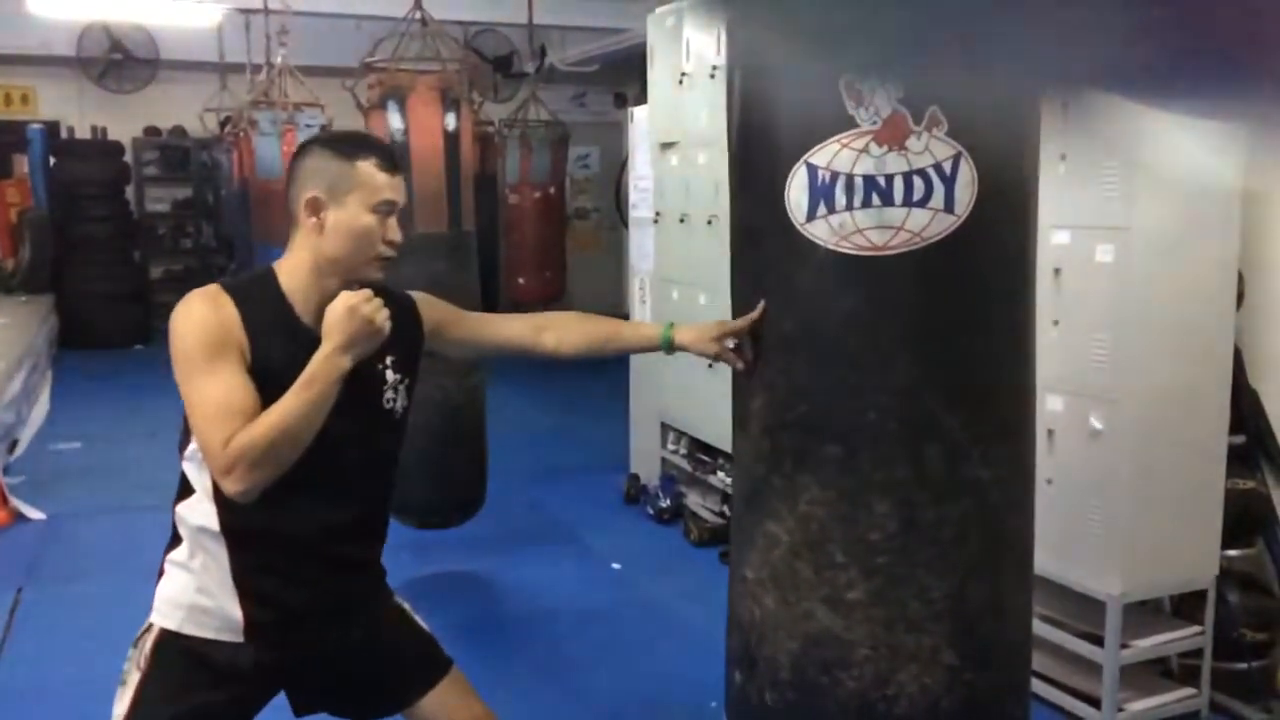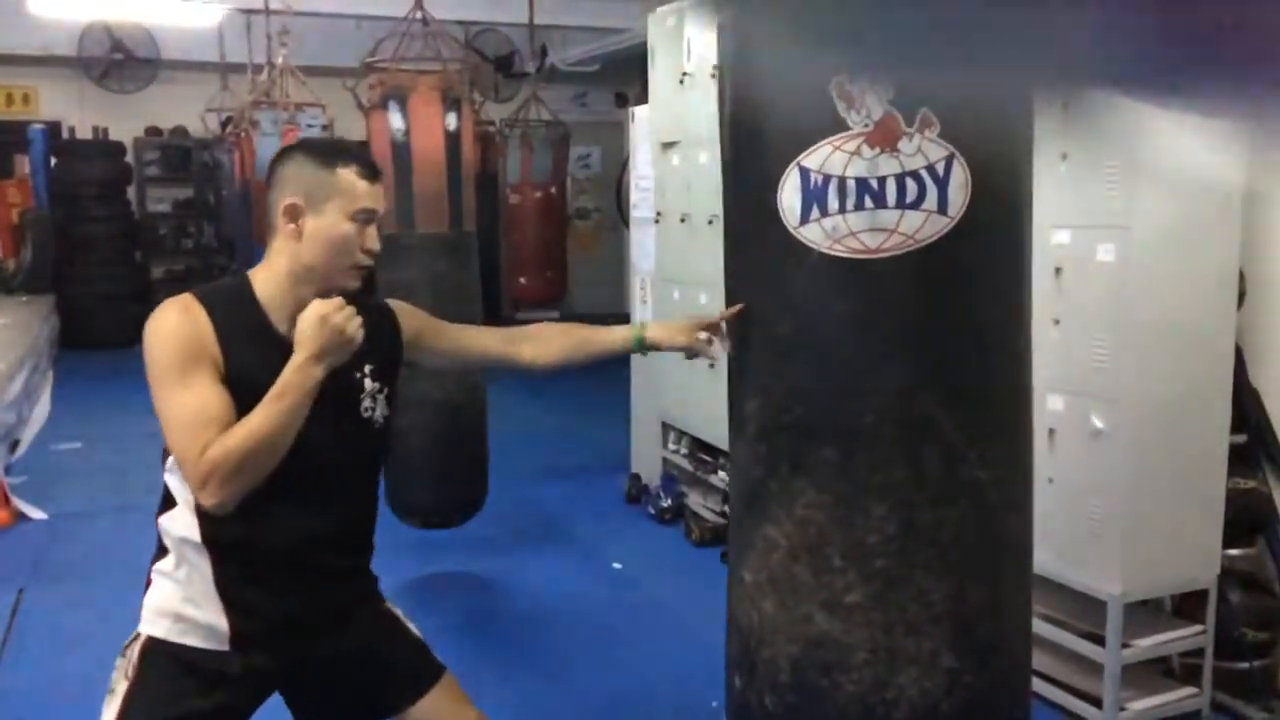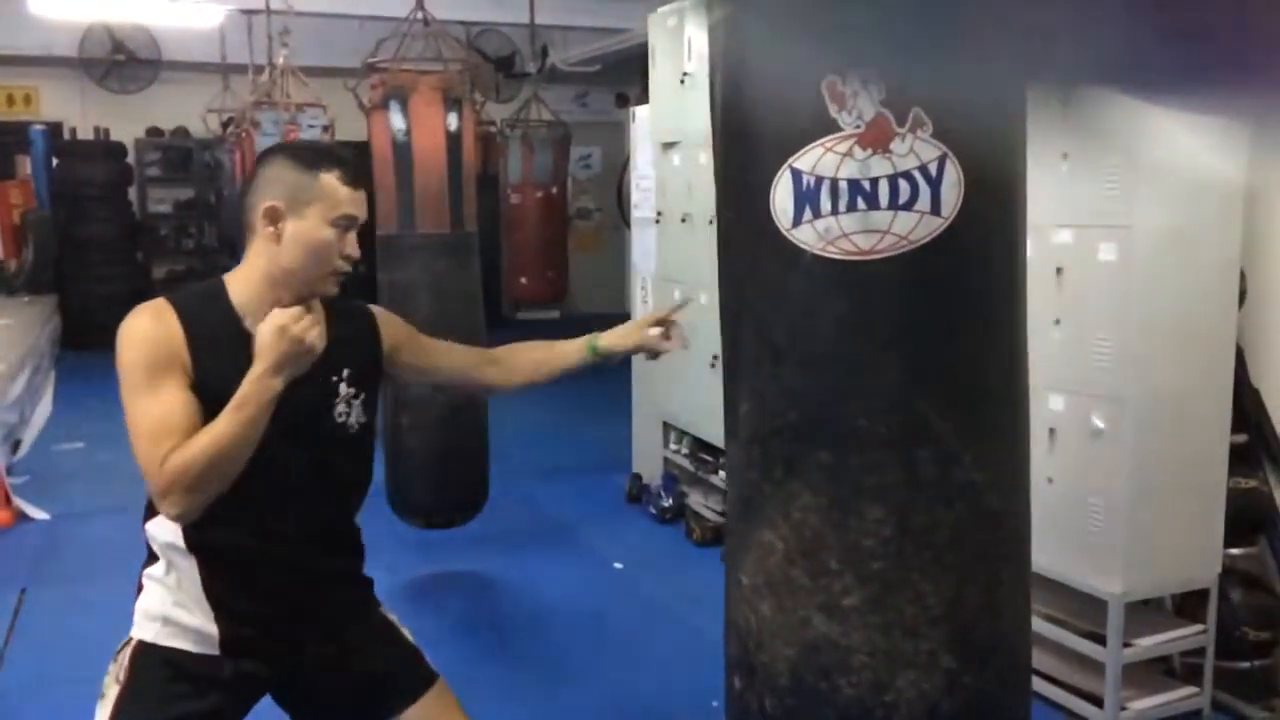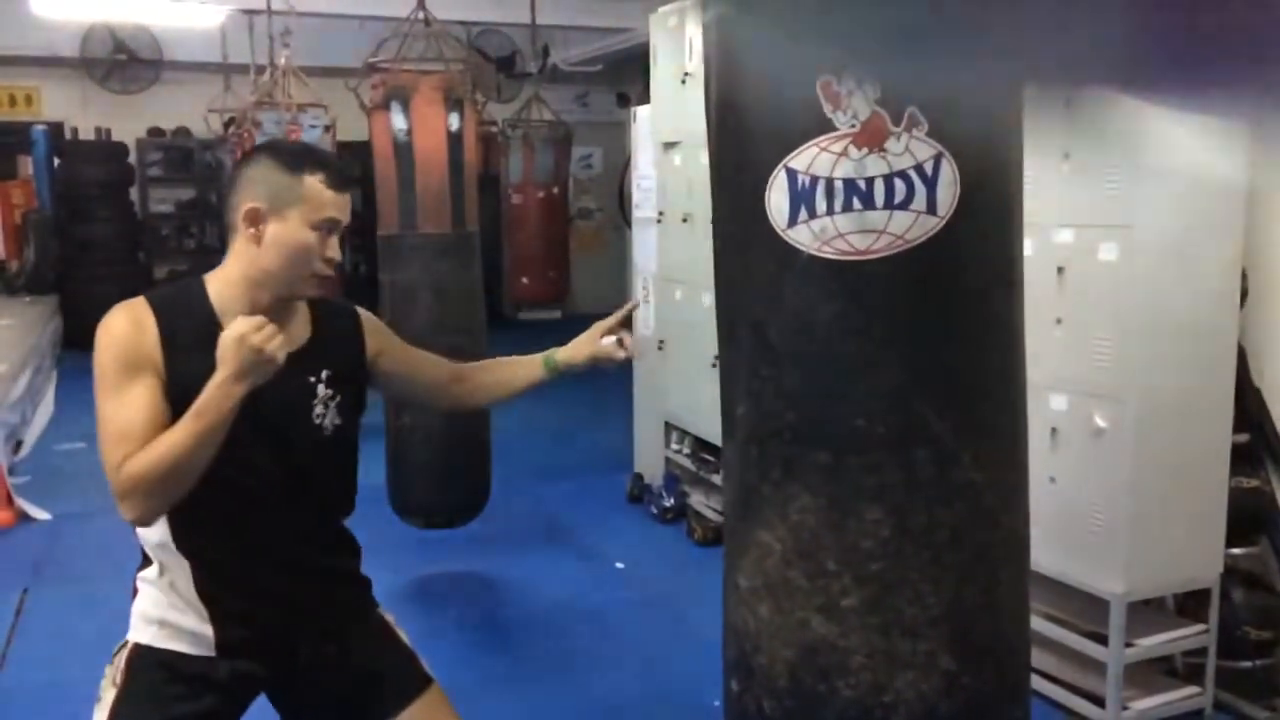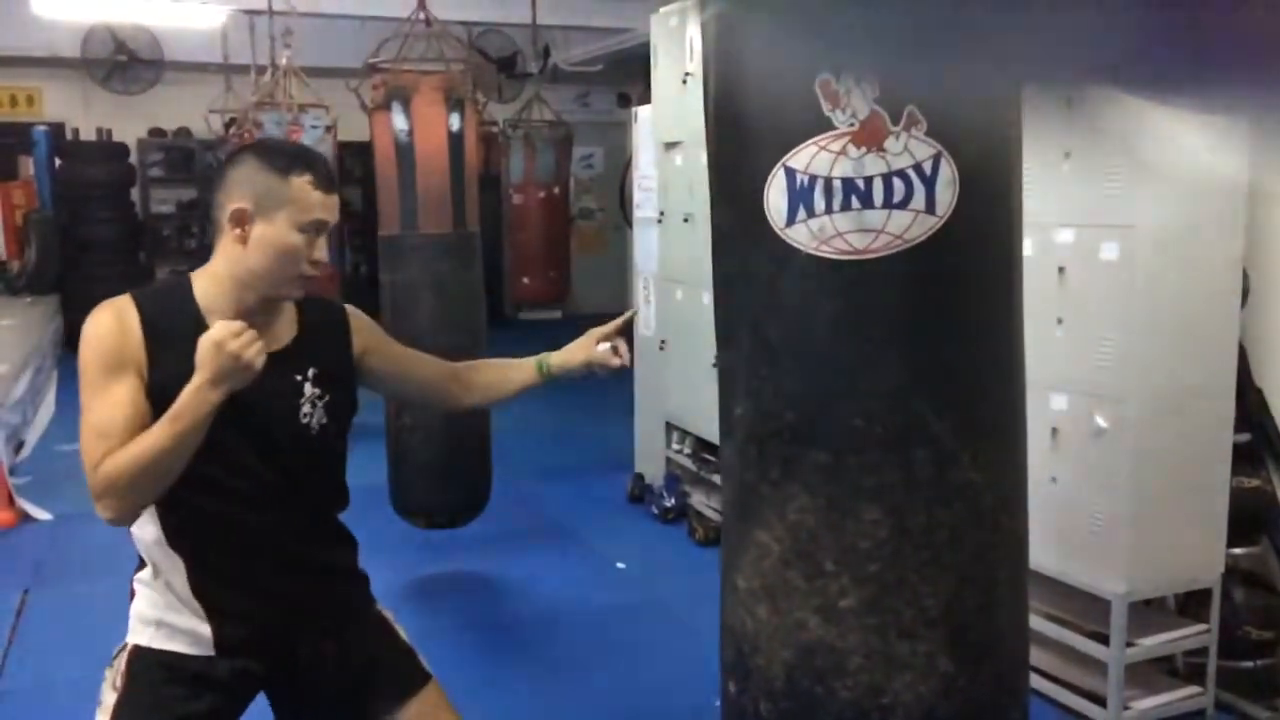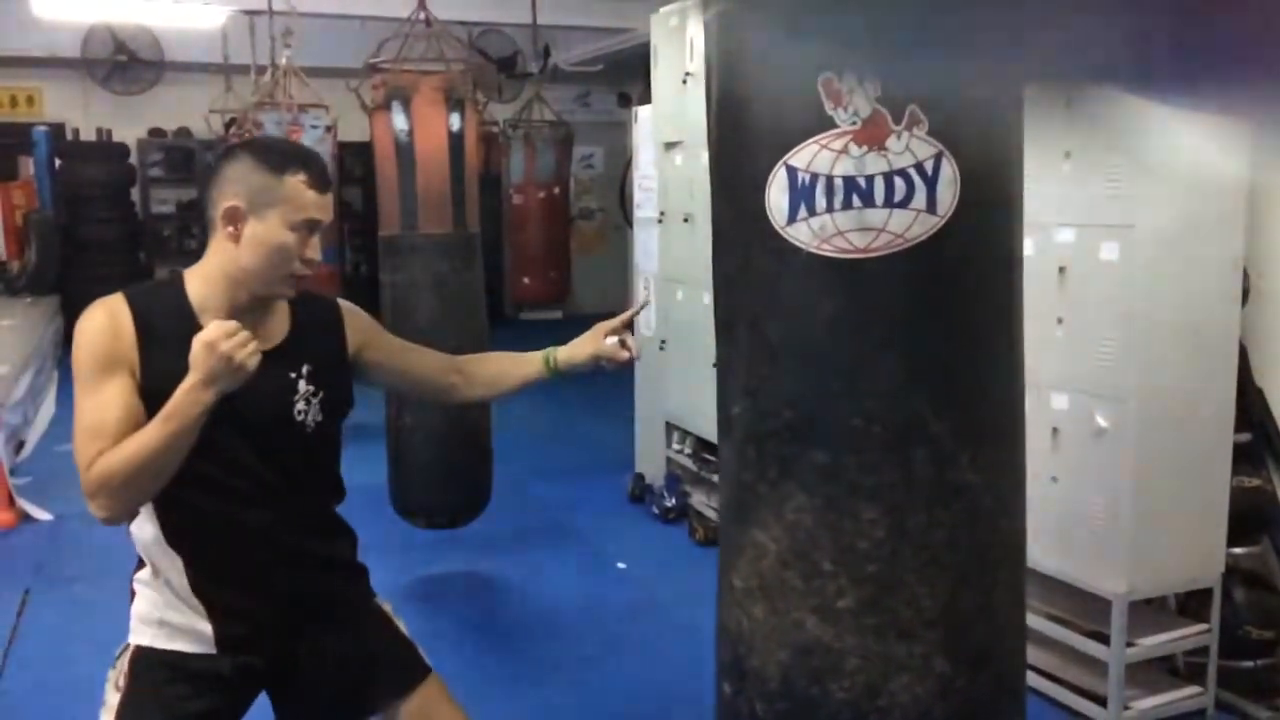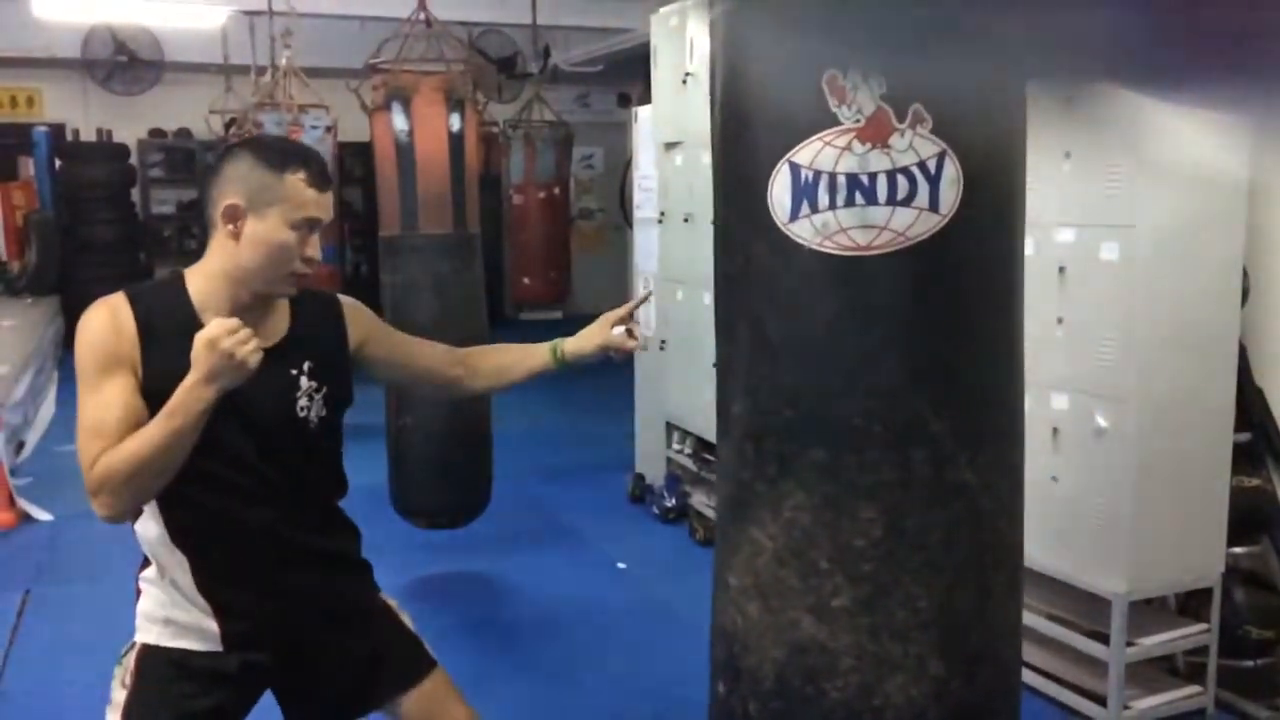
dt=0.2s
person 1, frame 1
left shoulder: (405, 316)
right shoulder: (213, 315)
left elbow: (543, 332)
right elbow: (241, 472)
left wrist: (676, 336)
right wrist: (337, 354)
left hip: (348, 598)
right hip: (218, 614)
person 1, frame 2
left shoulder: (385, 324)
right shoulder: (188, 324)
left elbow: (520, 345)
right elbow: (217, 484)
left wrist: (650, 334)
right wrist: (310, 363)
left hip: (339, 605)
right hip: (206, 621)
person 1, frame 3
left shoulder: (365, 330)
right shoulder: (161, 329)
left elbow: (489, 368)
right elbow: (179, 493)
left wrist: (607, 342)
right wrist: (270, 374)
left hip: (332, 608)
right hip: (196, 626)
person 1, frame 4
left shoulder: (350, 331)
right shoulder: (140, 328)
left elbow: (460, 384)
right elbow: (138, 497)
left wrist: (568, 356)
right wrist: (231, 382)
left hip: (328, 608)
right hip: (191, 625)
person 1, frame 5
left shoulder: (339, 330)
right shoulder: (125, 327)
left elbow: (456, 383)
right elbow: (114, 498)
left wrist: (561, 361)
right wrist: (208, 387)
left hip: (326, 606)
right hip: (189, 625)
person 1, frame 6
left shoulder: (334, 326)
right shoulder: (119, 326)
left elbow: (456, 377)
right elbow: (108, 497)
left wrist: (566, 356)
right wrist: (201, 387)
left hip: (327, 601)
right hip: (189, 624)
person 1, frame 7
left shoulder: (335, 321)
right shoulder: (121, 325)
left elbow: (460, 368)
right elbow: (111, 495)
left wrist: (573, 346)
right wrist: (203, 385)
left hip: (331, 596)
right hip: (195, 621)
